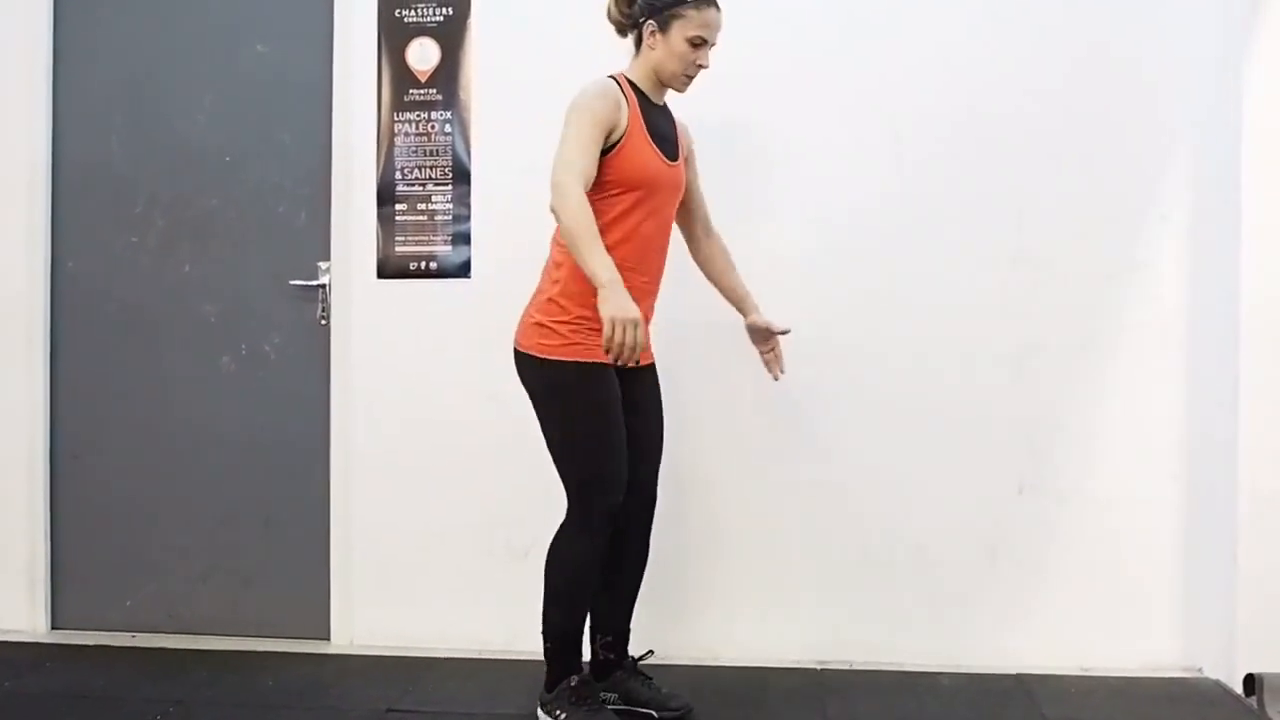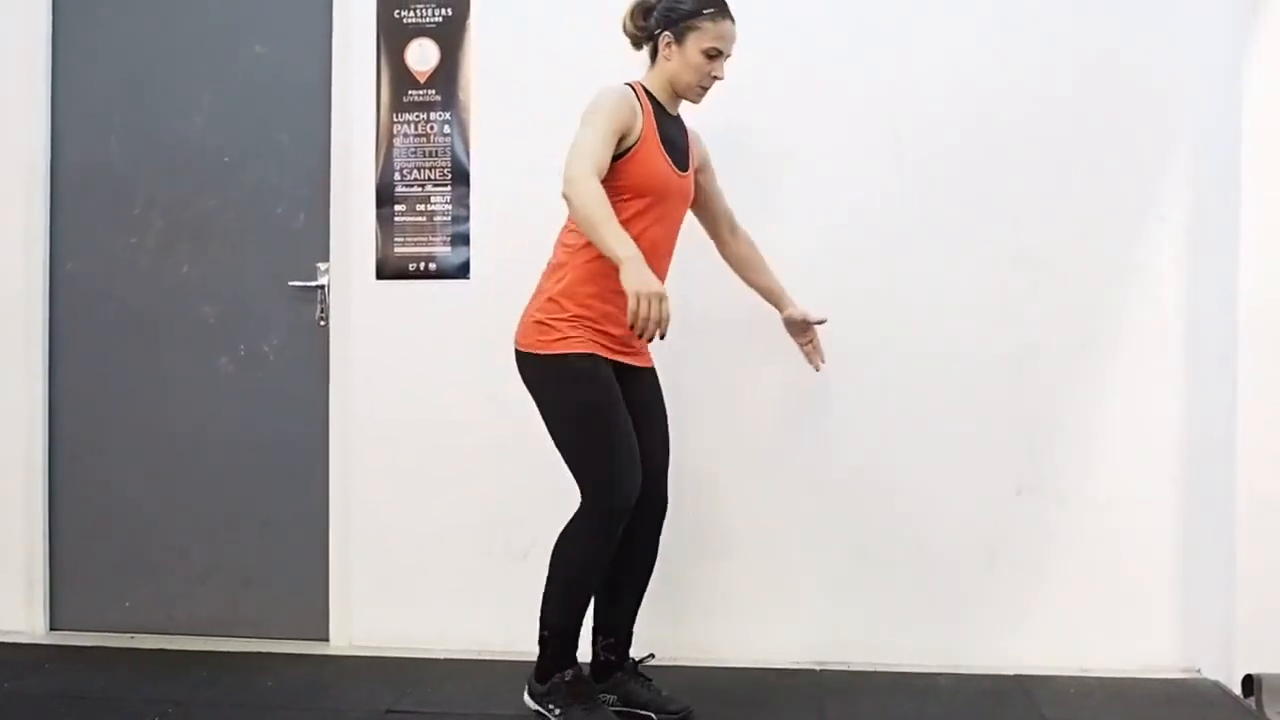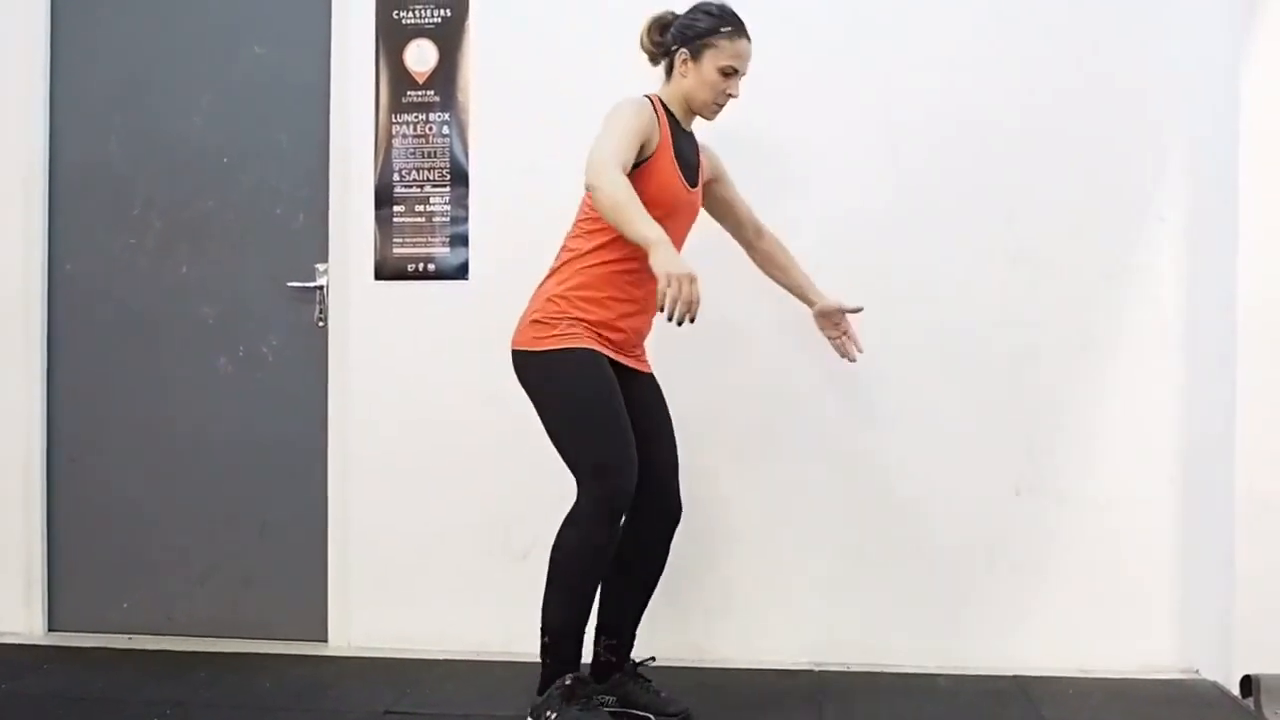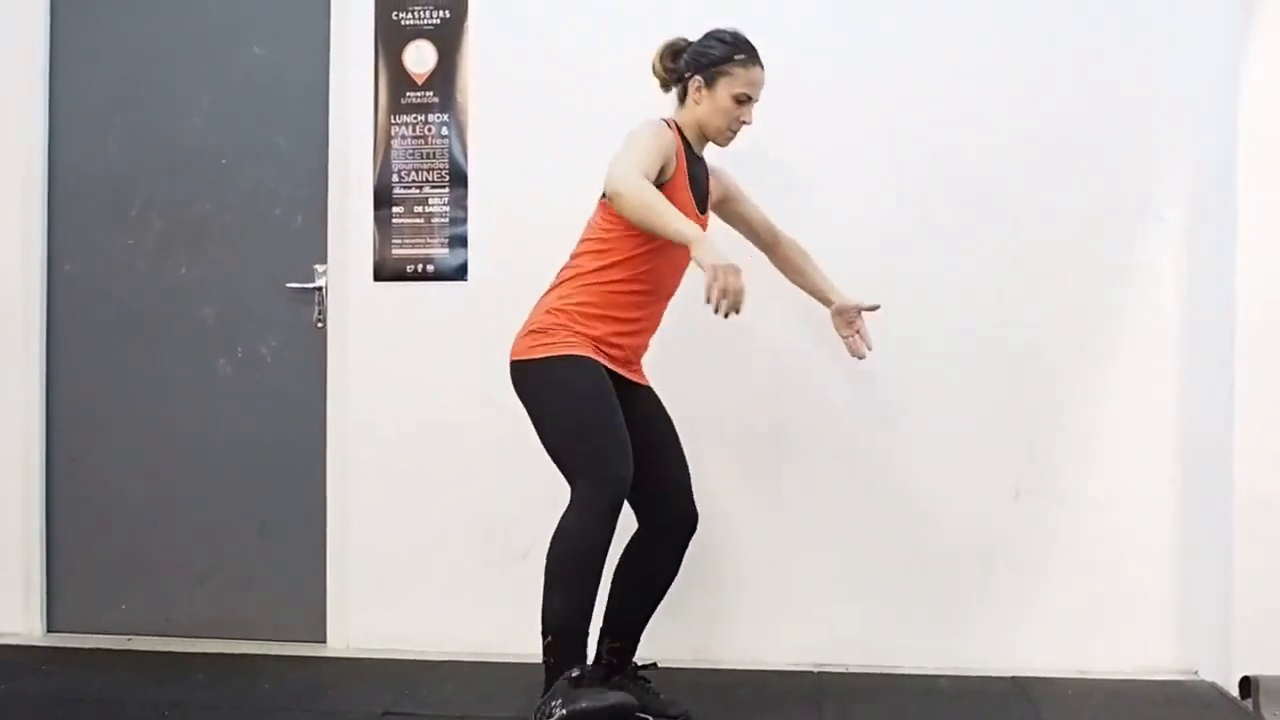
dt=0.1s
person 1, frame 1
left shoulder: (675, 131)
right shoulder: (603, 100)
left elbow: (700, 232)
right elbow: (567, 195)
left wrist: (749, 312)
right wrist: (607, 289)
left hip: (625, 348)
right hip: (566, 342)
left knee: (635, 511)
right knee: (595, 509)
person 1, frame 2
left shoulder: (687, 145)
right shoulder: (619, 106)
left elbow: (727, 231)
right elbow: (578, 183)
left wrist: (786, 307)
right wrist: (632, 263)
left hip: (623, 350)
right hip: (562, 337)
left knee: (643, 506)
right knee: (611, 497)
person 1, frame 3
left shoulder: (700, 158)
right shoulder: (638, 115)
left elbow: (752, 232)
right elbow: (601, 178)
left wrist: (815, 301)
right wrist: (661, 247)
left hip: (621, 351)
right hip: (562, 334)
left knee: (660, 508)
right knee: (609, 488)
person 1, frame 4
left shoulder: (709, 179)
right shoulder: (655, 138)
left elbow: (773, 238)
right elbow: (620, 188)
left wrist: (835, 301)
right wrist: (702, 245)
left hip: (617, 367)
right hip: (557, 347)
left knee: (673, 515)
right knee: (603, 485)
